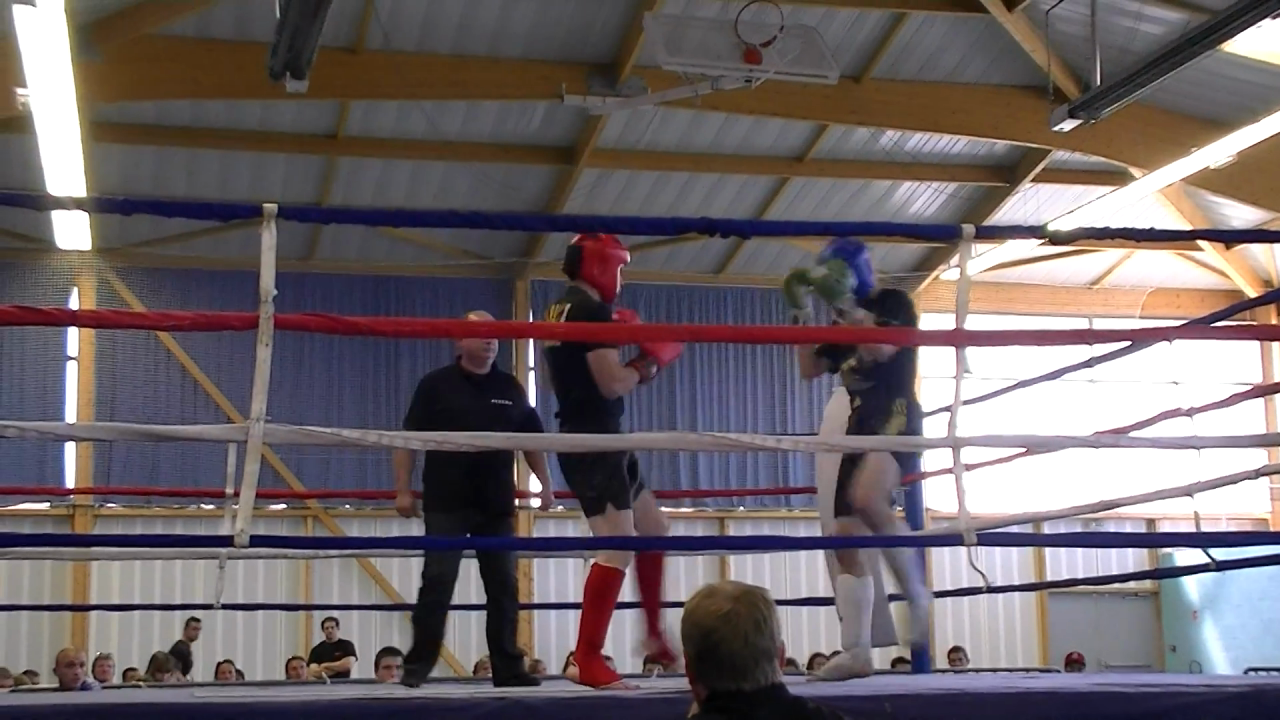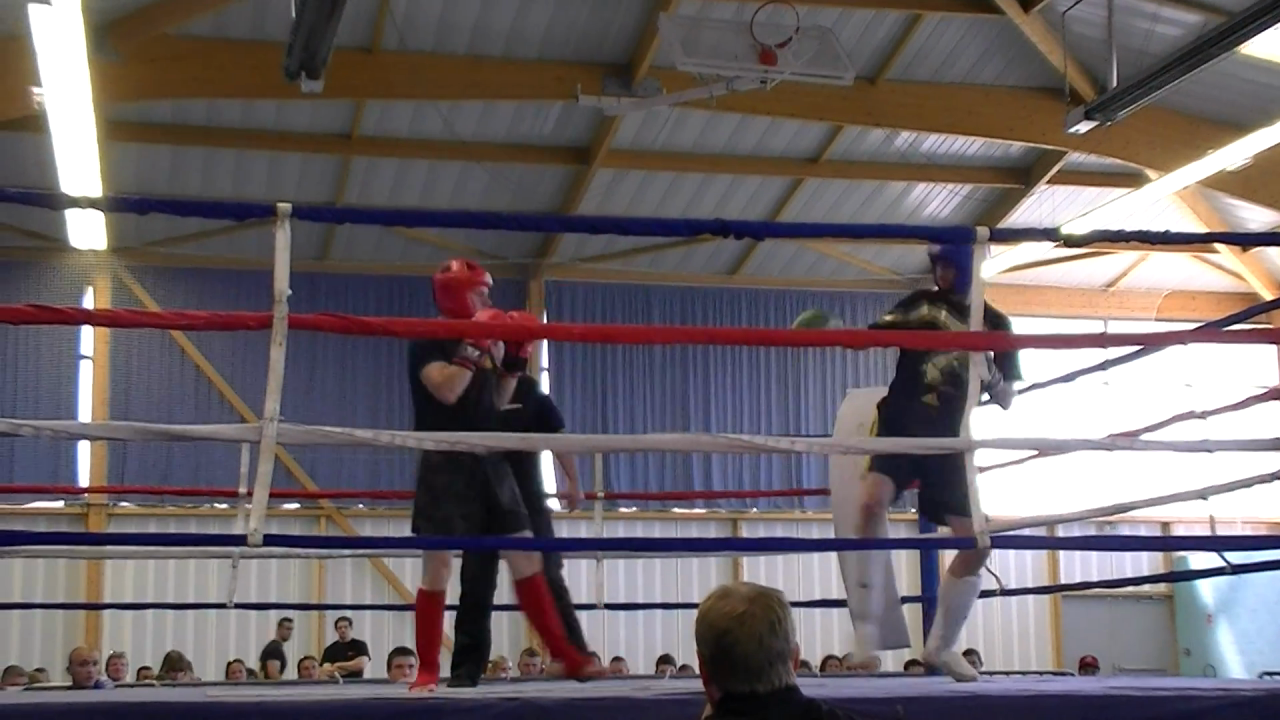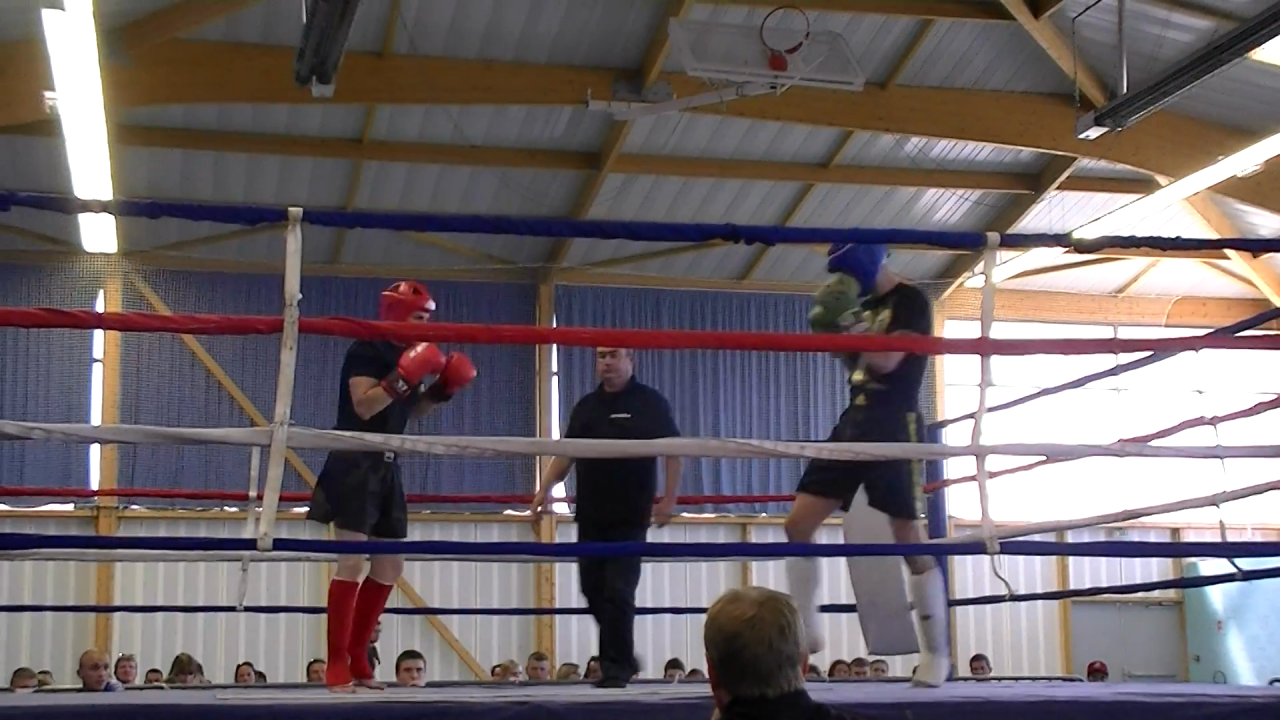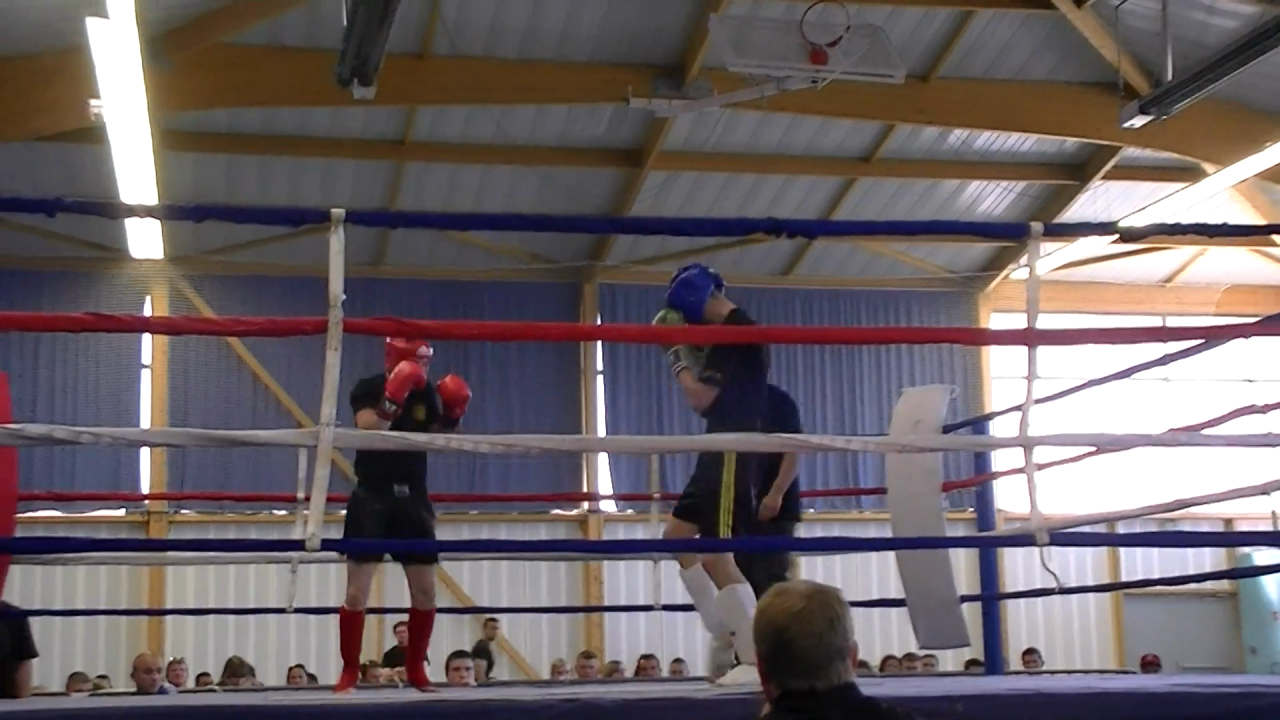
dt=0.7s
person 1, frame 1
left shoulder: (894, 302)
right shoulder: (846, 329)
left elbow: (881, 349)
right elbow: (809, 369)
left wrist: (843, 301)
right wrist: (801, 310)
left hip: (891, 422)
right hip: (859, 433)
left knee: (865, 499)
right knee: (843, 539)
left ankle: (917, 599)
right ankle: (855, 653)
person 1, frame 2
left shoulder: (995, 324)
right shoulder: (918, 304)
left elbow: (1006, 399)
left wrist: (982, 368)
left hip: (946, 437)
right hip: (897, 423)
left knee: (973, 543)
right knee: (870, 504)
left ankle: (940, 647)
right ankle: (867, 625)
person 1, frame 3
left shoulder: (911, 301)
right shoulder: (864, 305)
left elbow: (886, 361)
left wrist: (847, 321)
right wrist: (829, 334)
left hip: (895, 429)
right hip: (853, 424)
left knee: (910, 541)
right knee: (798, 522)
left ankle: (935, 652)
right ankle: (803, 629)
person 1, frame 4
right shoulder: (736, 330)
left elbow: (701, 398)
left wrist: (677, 354)
right wrist: (690, 353)
left hip: (734, 453)
right hip: (723, 452)
left knee: (716, 558)
right knee: (677, 536)
left ankle: (752, 660)
right ankle: (726, 632)
person 2, frame 1
left shoulder: (563, 309)
right shoulder: (591, 311)
right elbow: (612, 385)
left wrist: (619, 342)
right wrist: (651, 359)
left hip: (595, 436)
right hip: (594, 437)
left knee: (654, 527)
right knee: (617, 548)
left ankle: (654, 633)
right ankle: (587, 661)
person 2, frame 2
left shoulder: (489, 334)
right shoulder: (427, 340)
right elbow: (446, 390)
right wrist: (476, 346)
left hip: (488, 462)
right hip: (446, 464)
left knee: (527, 561)
right knee: (437, 572)
left ankle: (565, 653)
right ankle: (428, 669)
person 2, frame 3
left shoulder: (408, 354)
right shoulder: (366, 350)
left elbow: (416, 410)
right elbow: (364, 406)
left wrist: (444, 387)
right wrist: (403, 376)
left hip: (386, 465)
right hip: (355, 462)
left knee: (390, 567)
right knee: (352, 563)
left ankle: (357, 656)
right ankle: (337, 663)
person 2, frame 4
left shoulder: (427, 391)
right shoulder: (368, 388)
right elbow: (367, 431)
left wrist: (453, 416)
right wrist: (393, 397)
left hip: (413, 498)
right hip: (372, 497)
left knee: (425, 590)
right knee: (357, 591)
left ankle: (414, 667)
right ankle: (350, 670)
person 3, frame 1
left shoulder: (510, 387)
right shoulder: (436, 384)
left wrist: (545, 483)
right wrist: (403, 490)
left hip: (496, 505)
right hip: (446, 504)
left knee: (503, 585)
right knee: (437, 580)
left ankle: (507, 666)
right ankle: (418, 663)
person 3, frame 2
left shoulder: (527, 390)
left elbow: (556, 437)
left wrist: (573, 482)
left hip: (527, 505)
left knee: (549, 581)
right knee: (476, 590)
left ankle: (574, 655)
right ankle: (468, 665)
person 3, frame 3
left shoulder: (650, 402)
right shoulder: (586, 405)
left elbow: (673, 451)
right elbow: (567, 454)
left wrist: (669, 497)
right wrist: (545, 490)
left hip: (629, 515)
right hip: (590, 513)
left knee: (618, 591)
right knee: (593, 589)
left ankle: (616, 668)
right ankle: (624, 659)
person 3, frame 4
left shoulder: (775, 400)
left elbow: (794, 448)
left wrist: (776, 493)
left hip: (771, 512)
left knee: (771, 583)
right knee: (747, 587)
